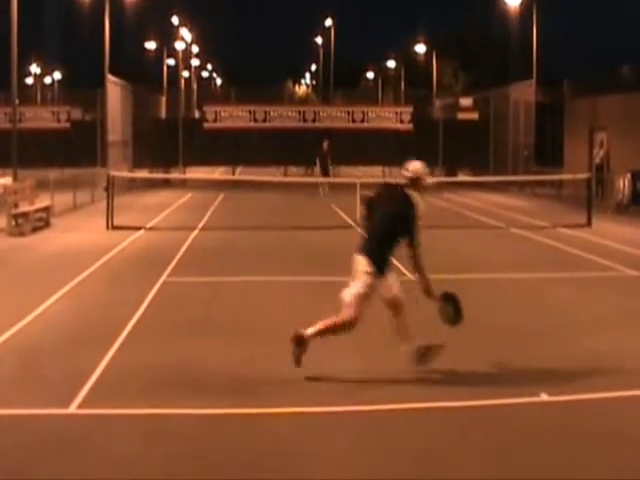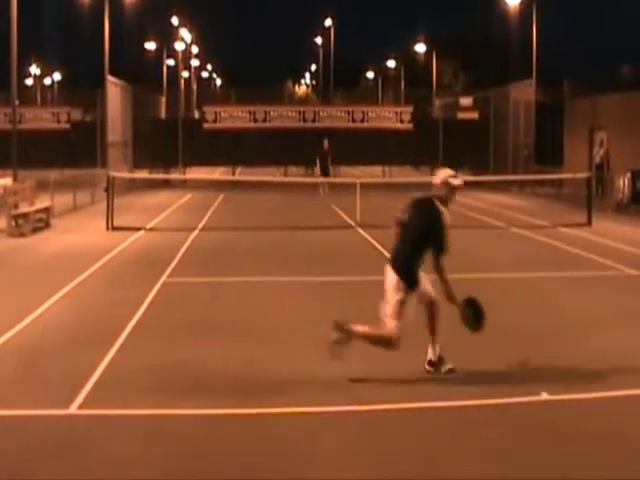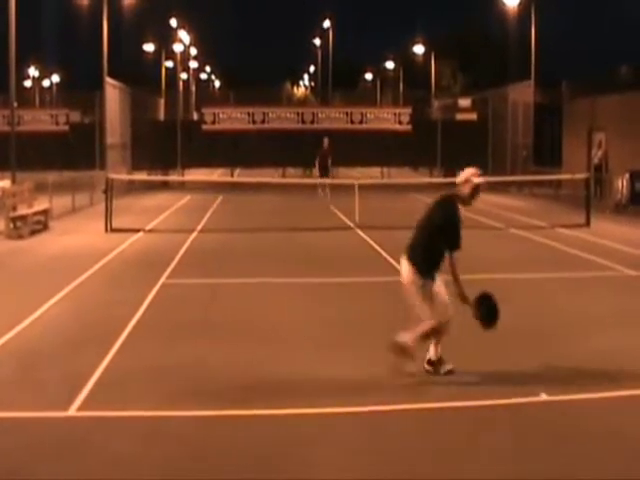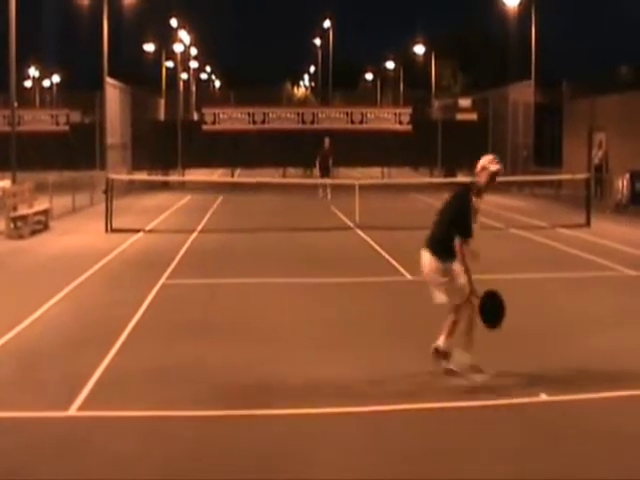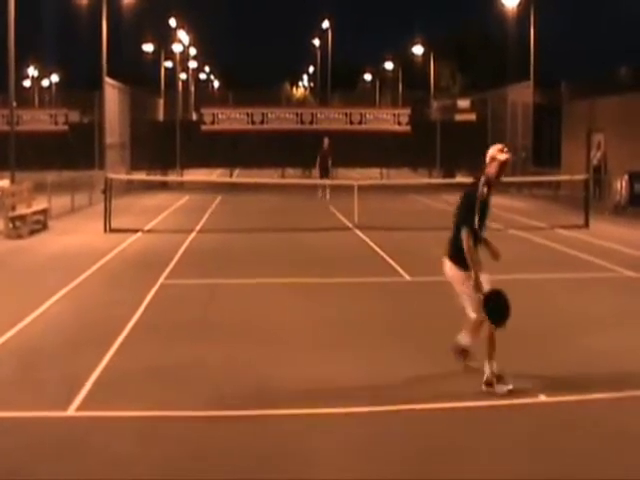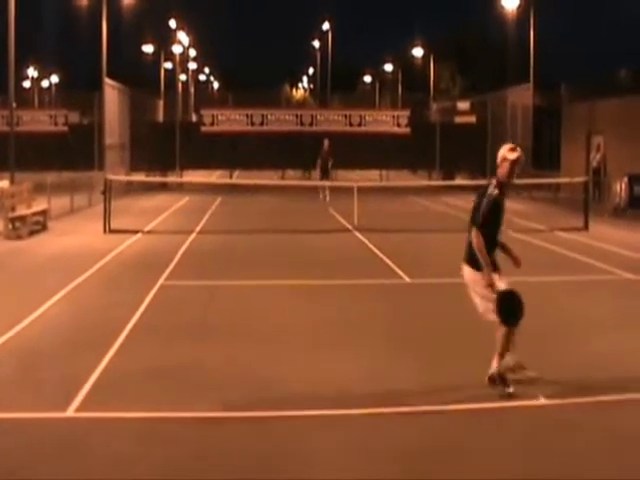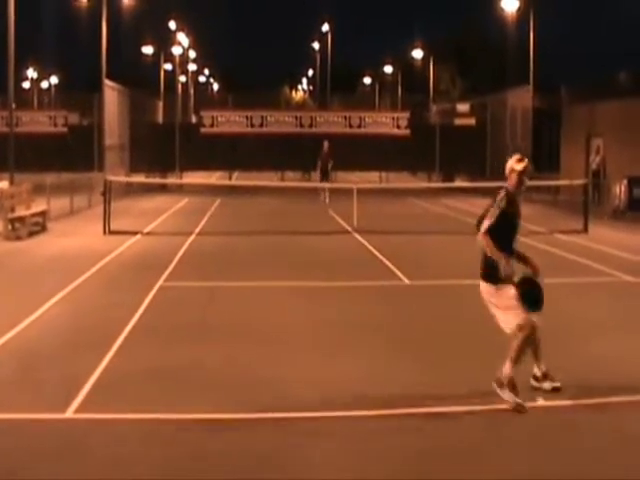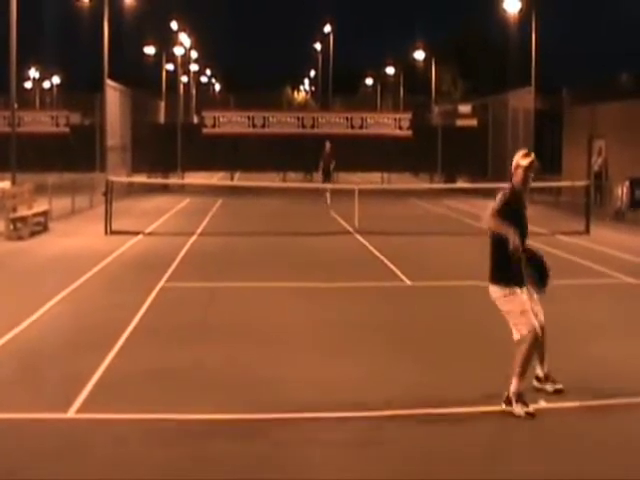
dt=0.1s
person 1, frame 1
left shoulder: (386, 189)
right shoulder: (411, 205)
right elbow: (414, 250)
right wrist: (426, 284)
left hip: (369, 255)
right hip: (372, 263)
left knee: (396, 302)
right knee: (350, 318)
left ankle: (413, 349)
right ankle: (306, 336)
person 1, frame 2
left shoulder: (419, 203)
right shoulder: (439, 217)
left elbow: (399, 227)
right elbow: (438, 262)
right wrist: (449, 291)
left hip: (407, 270)
right hip: (402, 275)
left knee: (431, 304)
right knee: (391, 337)
left ankle: (434, 358)
right ankle: (348, 331)
person 1, frame 3
left shoulder: (444, 202)
right shoulder: (453, 214)
right elbow: (451, 258)
right wrist: (460, 290)
left hip: (414, 263)
right hip: (418, 270)
left knee: (440, 312)
right knee: (440, 321)
left ankle: (434, 358)
right ankle: (405, 342)
person 1, frame 4
left shoulder: (466, 192)
right shoulder: (469, 201)
right elbow: (460, 244)
right wrist: (469, 281)
left hip: (434, 254)
right hip: (439, 258)
left knee: (461, 304)
right knee: (468, 303)
left ankle: (441, 347)
right ankle: (472, 365)
person 1, frame 5
left shoulder: (482, 188)
right shoulder: (478, 193)
right elbow: (467, 236)
left wrist: (486, 243)
right wrist: (476, 275)
left hip: (463, 262)
right hip: (460, 264)
left knee: (484, 311)
left ankle: (462, 342)
right ankle: (491, 376)
person 1, frame 6
left shoulder: (499, 191)
right shoulder: (491, 194)
right elbow: (476, 234)
left wrist: (507, 250)
right wrist: (488, 272)
left hip: (485, 264)
right hip: (478, 268)
left ankle: (509, 360)
right ankle: (496, 372)
person 1, frame 7
left shoulder: (514, 203)
right shoulder: (501, 202)
right elbow: (483, 235)
left wrist: (525, 260)
right wrist: (502, 261)
left hip: (507, 279)
right hip: (493, 282)
left knee: (531, 325)
right knee: (524, 327)
left ankle: (539, 373)
right ankle: (505, 378)
person 1, frame 8
left shoulder: (520, 200)
right shoulder: (506, 196)
right elbow: (489, 217)
right wrist: (510, 232)
left hip: (519, 280)
right hip: (504, 284)
left knee: (539, 328)
right knee: (531, 335)
left ankle: (542, 374)
right ankle: (513, 394)
